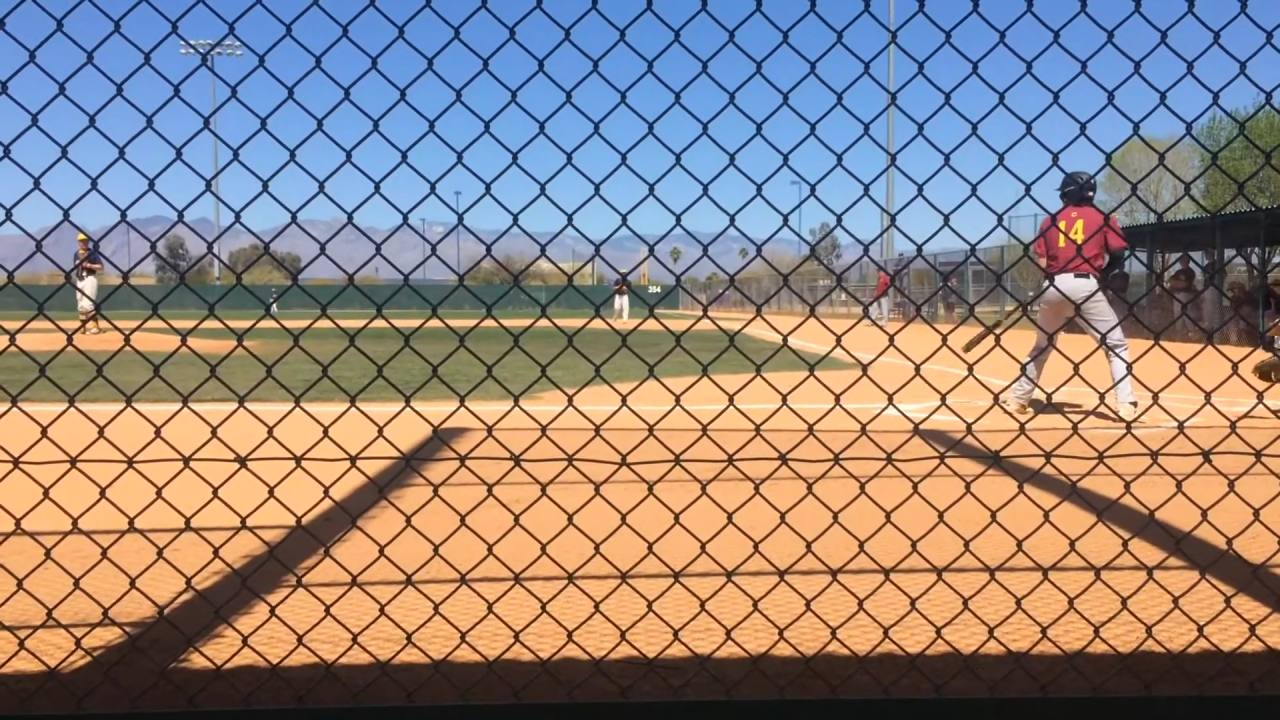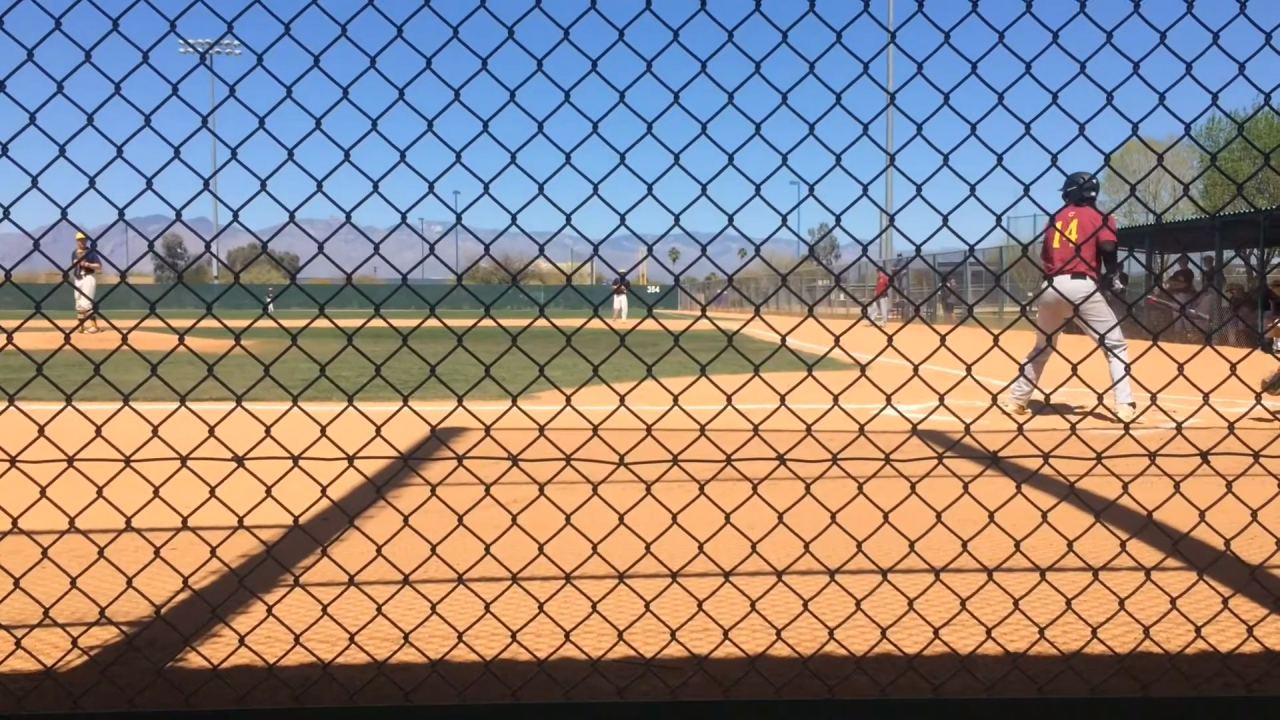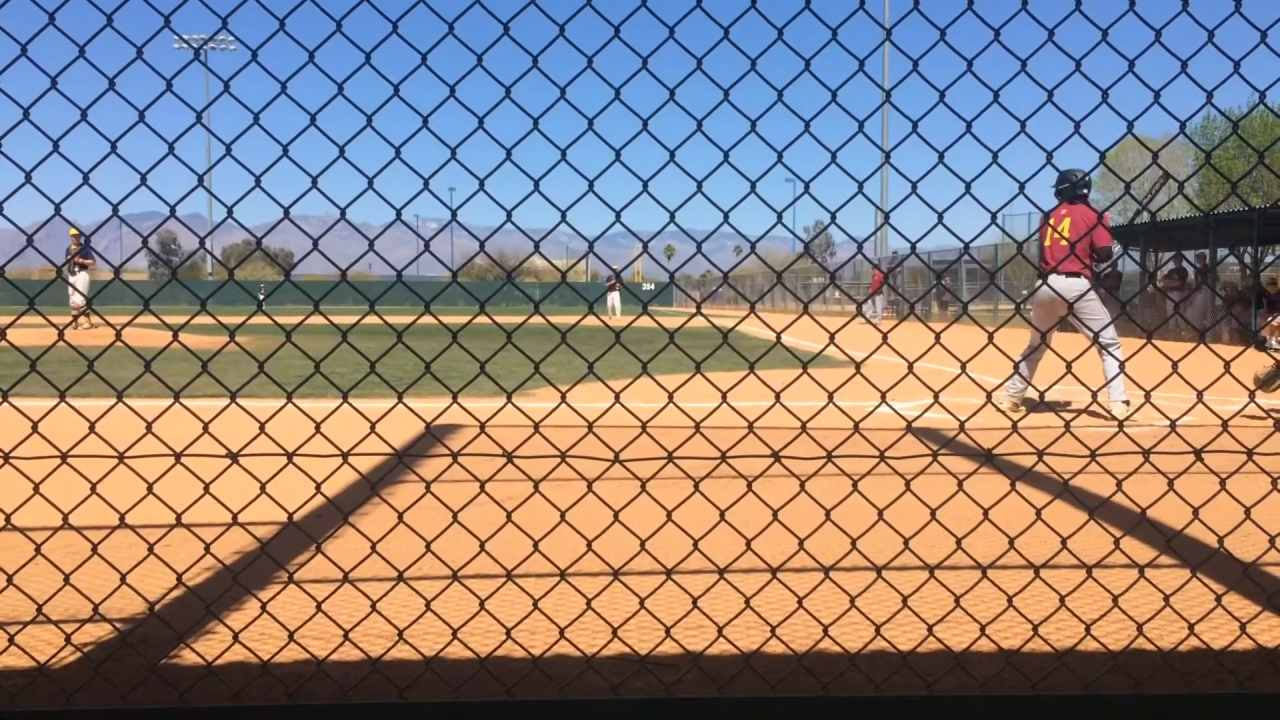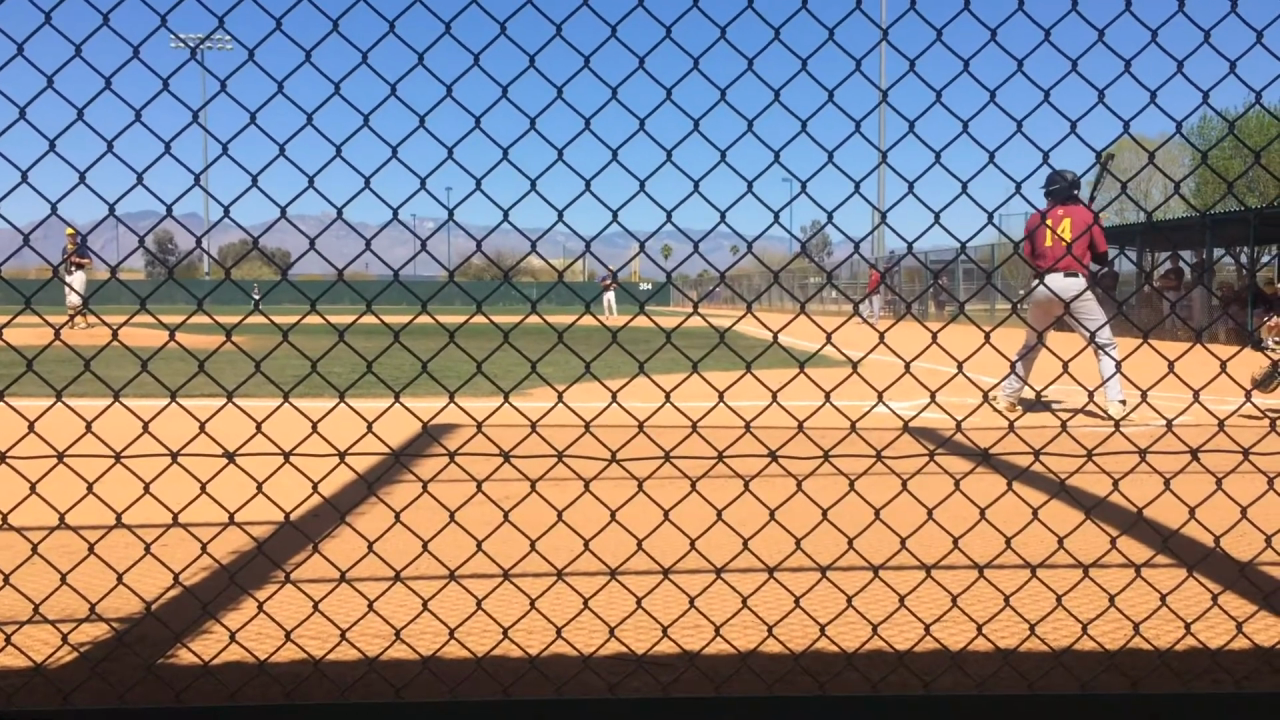
dt=0.3s
person 1, frame 1
left shoulder: (1051, 220)
right shoulder: (1101, 218)
left elbow: (1041, 262)
right elbow: (1118, 253)
right wrist: (1101, 272)
left hip: (1054, 286)
right hip: (1086, 286)
left knee: (1042, 346)
right knee: (1116, 345)
left ankle: (1017, 399)
right ankle: (1126, 404)
person 1, frame 2
left shoulder: (1056, 219)
right shoulder: (1099, 217)
left elbow: (1045, 260)
right elbow: (1108, 247)
right wrist: (1111, 273)
left hip: (1051, 287)
right hip: (1082, 286)
left knee: (1042, 347)
right knee: (1116, 346)
left ankle: (1016, 400)
right ankle: (1125, 405)
person 1, frame 3
left shoulder: (1048, 217)
right shoulder: (1092, 215)
right elbow: (1104, 252)
right wrist: (1109, 253)
left hip: (1045, 286)
right hip: (1076, 285)
left knee: (1036, 345)
right knee: (1109, 344)
left ankle: (1010, 398)
right ankle: (1118, 403)
person 1, frame 4
left shoulder: (1036, 217)
right shoulder: (1087, 215)
left elbow: (1027, 257)
right elbow: (1102, 258)
left hip: (1042, 286)
right hip: (1074, 284)
left knee: (1031, 344)
right knee: (1104, 344)
left ankle: (1007, 397)
right ankle: (1115, 403)
